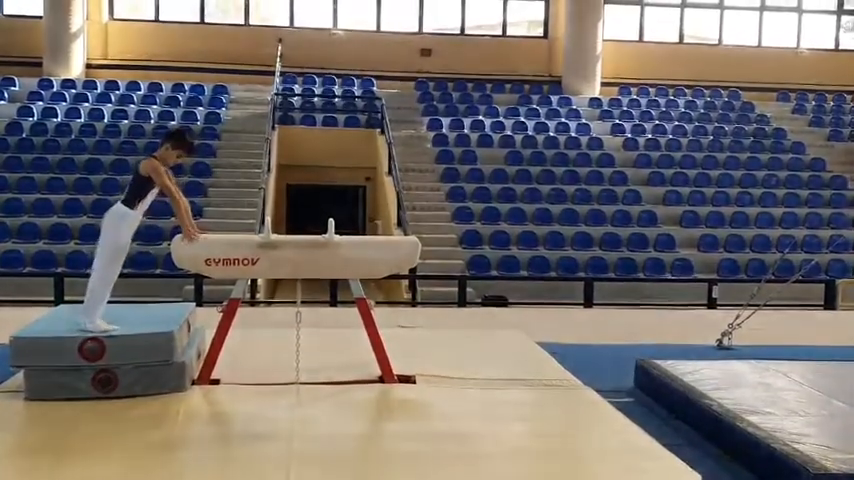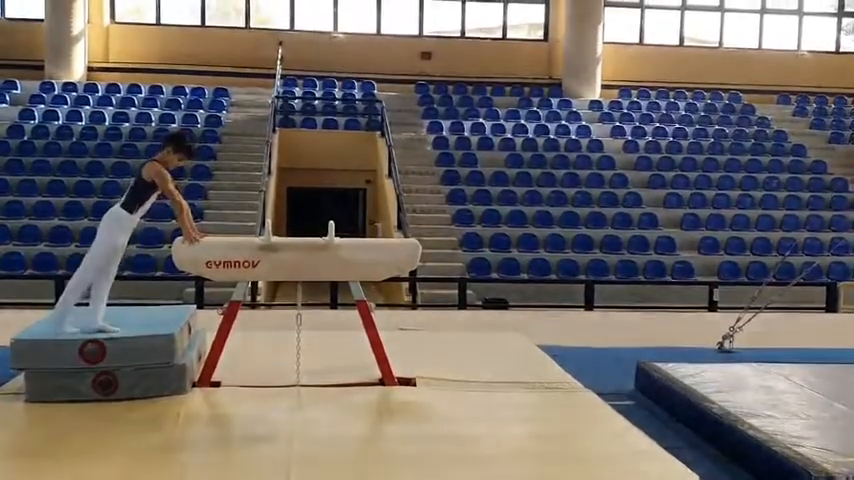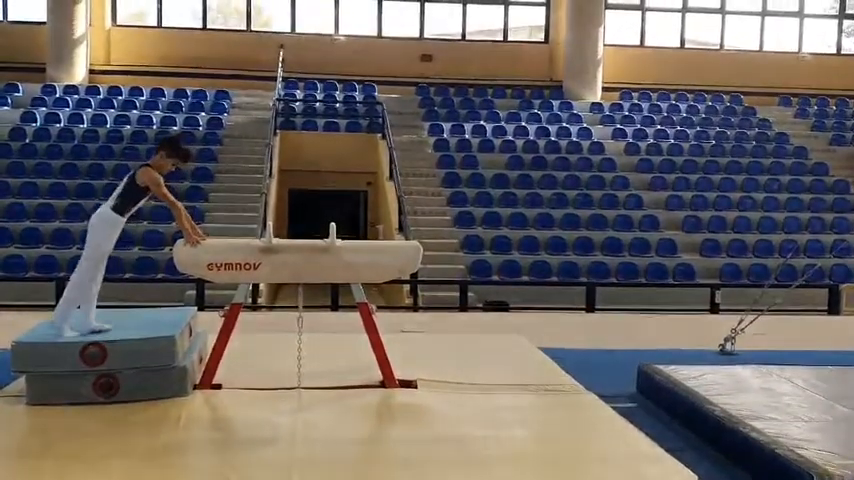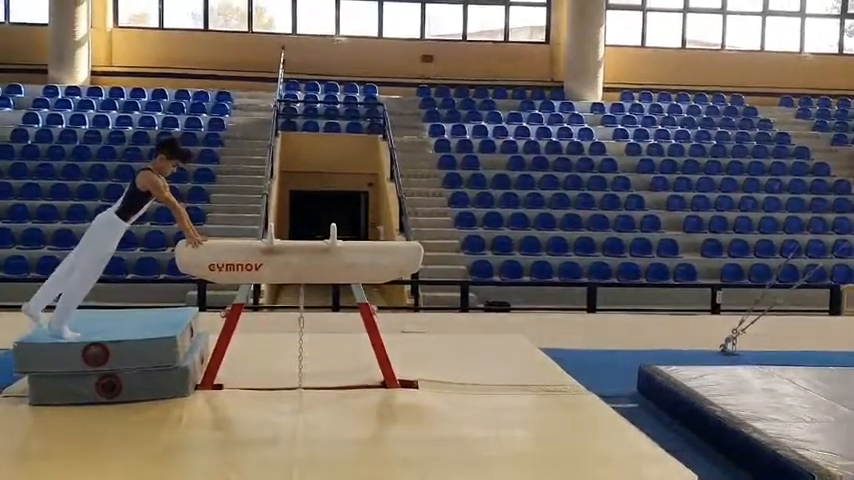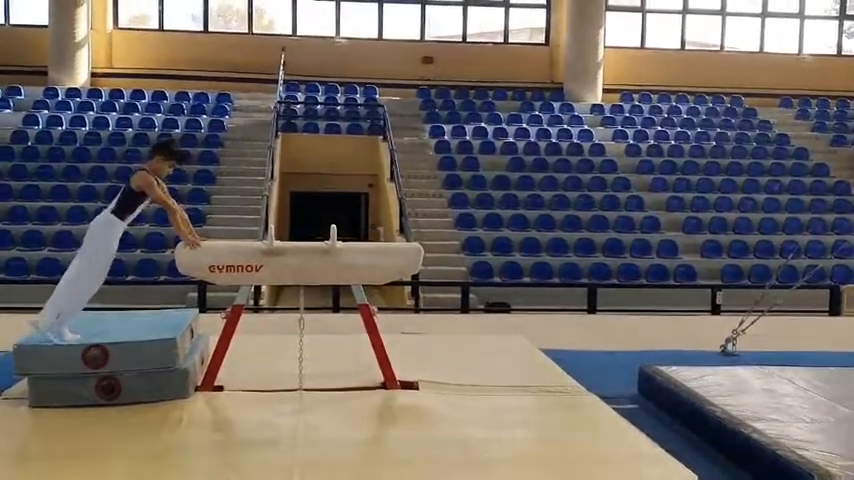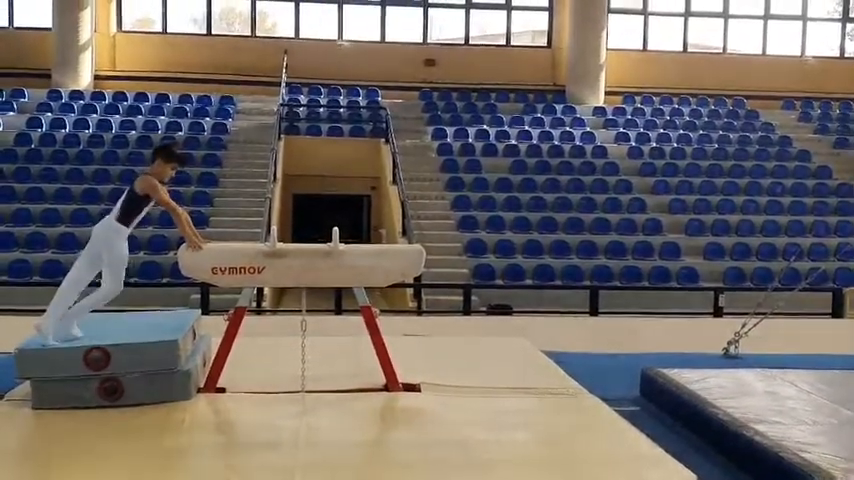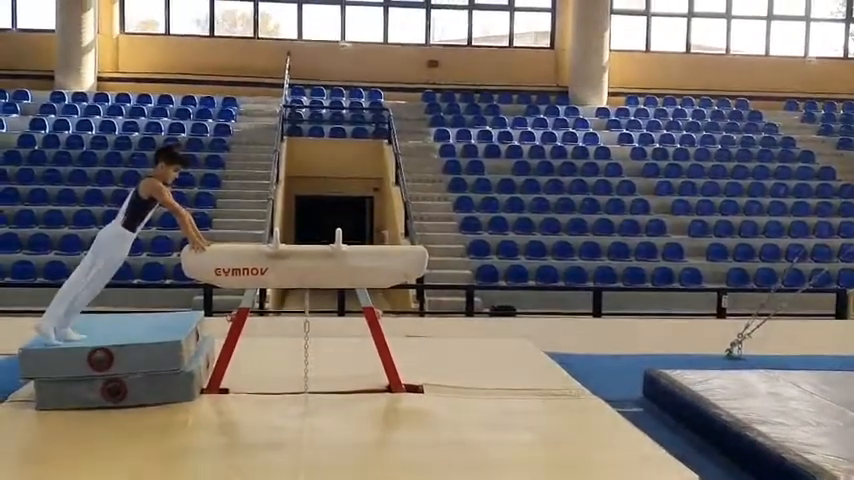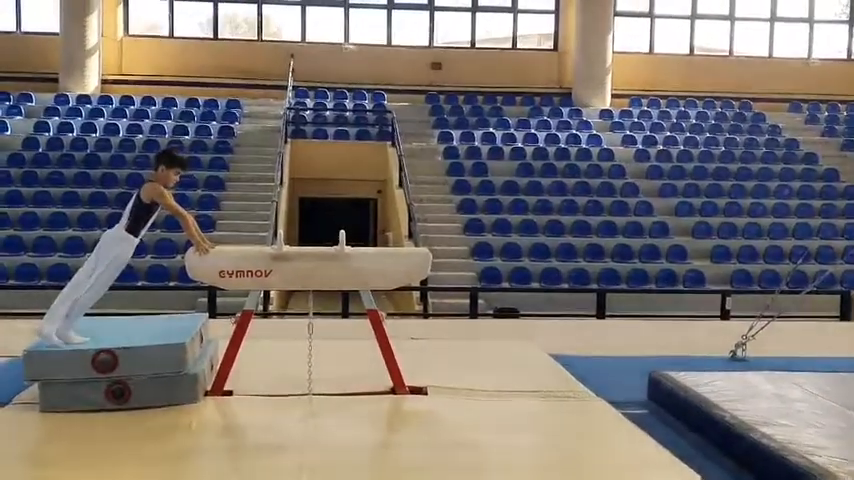
dt=0.3s
person 1, frame 1
left shoulder: (163, 170)
right shoulder: (152, 165)
left elbow: (181, 199)
right elbow: (174, 198)
left wrist: (193, 227)
right wrist: (186, 229)
left hip: (127, 221)
right hip: (120, 219)
left knee: (110, 270)
right knee: (104, 267)
left ankle: (93, 317)
right ankle: (89, 317)
person 1, frame 2
left shoulder: (161, 172)
right shoulder: (156, 169)
left elbow: (181, 202)
right elbow: (176, 202)
left wrist: (194, 230)
right wrist: (187, 232)
left hip: (124, 224)
right hip: (118, 221)
left knee: (107, 273)
right knee: (93, 267)
left ankle: (93, 320)
right ankle: (61, 314)
person 1, frame 3
left shoulder: (148, 173)
right shoulder: (150, 175)
left elbow: (176, 206)
right elbow: (174, 206)
left wrist: (195, 230)
right wrist: (188, 235)
left hip: (107, 219)
right hip: (108, 222)
left knee: (92, 271)
right knee: (87, 272)
left ankle: (87, 321)
right ankle: (61, 320)
person 1, frame 4
left shoulder: (158, 180)
right shoulder: (150, 178)
left elbow: (177, 208)
right elbow: (175, 208)
left wrist: (194, 234)
right wrist: (190, 236)
left hip: (108, 223)
right hip: (110, 226)
left knee: (73, 266)
right knee: (84, 275)
left ankle: (35, 306)
right ankle: (58, 324)
person 1, frame 5
left shoulder: (157, 183)
right shoulder: (144, 178)
left elbow: (177, 209)
right elbow: (170, 209)
left wrist: (194, 235)
right wrist: (184, 237)
left hip: (108, 227)
right hip: (108, 227)
left knee: (78, 275)
right knee: (91, 280)
left ankle: (46, 320)
right ankle: (58, 326)
person 1, frame 6
left shoulder: (156, 186)
right shoulder: (148, 182)
left elbow: (179, 212)
right elbow: (174, 211)
left wrist: (197, 237)
right wrist: (189, 239)
left hip: (109, 231)
right hip: (113, 233)
left knee: (78, 278)
right knee: (113, 286)
left ankle: (49, 323)
right ankle: (66, 321)
person 1, frame 7
left shoulder: (159, 187)
right shoulder: (153, 185)
left elbow: (183, 213)
right elbow: (179, 214)
left wrist: (200, 238)
right wrist: (193, 241)
left hip: (114, 234)
right hip: (119, 238)
left knee: (82, 280)
right knee: (89, 285)
left ankle: (51, 323)
right ankle: (59, 327)
person 1, frame 8
left shoulder: (161, 191)
right shoulder: (154, 189)
left elbow: (185, 216)
right elbow: (182, 216)
left wrist: (204, 241)
right wrist: (197, 243)
left hip: (118, 239)
right hip: (122, 242)
left knee: (82, 283)
right knee: (91, 287)
left ankle: (51, 326)
right ankle: (58, 329)
